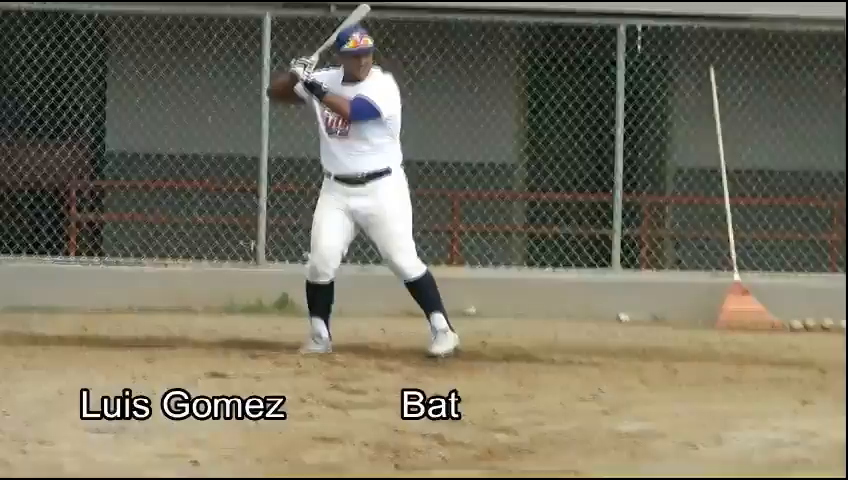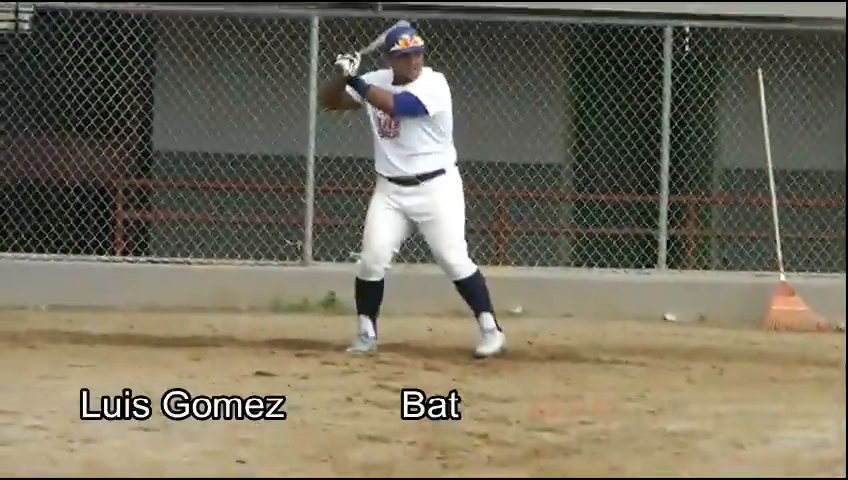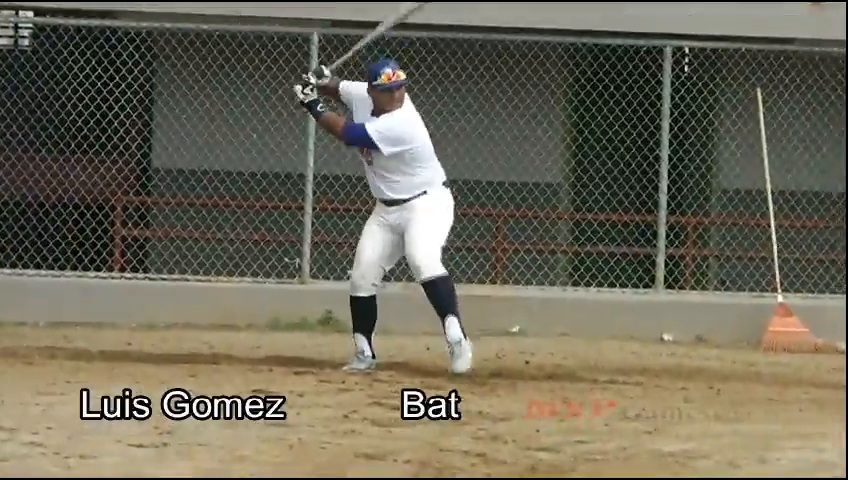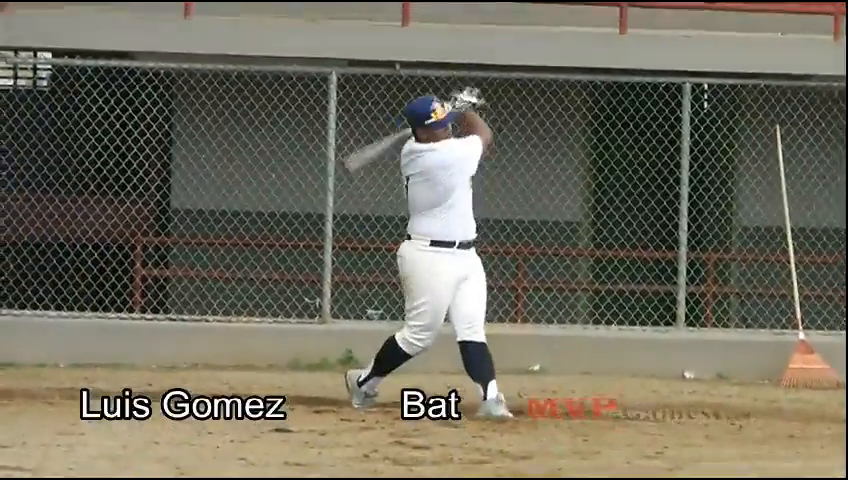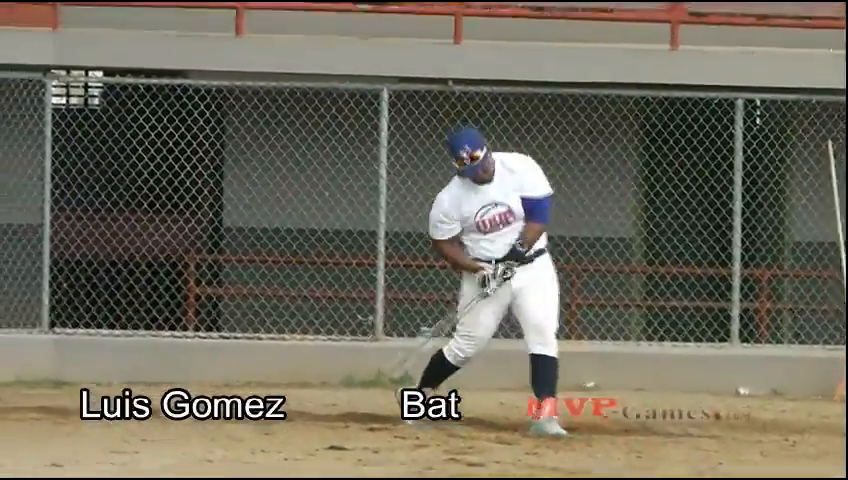
dt=0.7s
person 1, frame 1
left shoulder: (384, 85)
right shoulder: (325, 79)
left elbow: (351, 110)
right elbow: (276, 93)
left wrist: (312, 86)
right wrist: (295, 72)
left hip: (381, 187)
right hip: (337, 189)
left knee: (404, 261)
right knee: (321, 263)
left ankle: (442, 329)
right ankle: (320, 335)
person 1, frame 2
left shoulder: (434, 84)
right shoulder: (376, 80)
left elbow: (396, 105)
right elbow: (329, 101)
left wrist: (355, 80)
right wrist: (341, 73)
left hip: (436, 187)
right hip: (390, 189)
left knee: (455, 260)
right knee: (372, 261)
left ankle: (491, 329)
right ankle: (366, 334)
person 1, frame 3
left shoulder: (401, 123)
right shoulder: (365, 99)
left elbow: (346, 133)
right elbow: (335, 89)
left wrist: (312, 104)
right wrist: (321, 83)
left hip: (427, 203)
right hip: (387, 209)
left knee: (423, 260)
right knee: (362, 275)
left ankle: (456, 339)
right ankle: (363, 352)
person 1, frame 4
left shoulder: (413, 150)
right shoulder: (449, 155)
left elbow: (467, 142)
right elbow: (484, 136)
left wrist: (457, 111)
right wrist: (465, 109)
left hip: (463, 254)
right hip: (431, 257)
left knee: (472, 328)
right knee: (419, 333)
left ankle: (491, 398)
right ankle: (364, 381)
person 1, frame 5
left shoulder: (520, 167)
right shoulder: (451, 196)
left elbow: (540, 216)
right elbow: (443, 241)
left wrist: (514, 257)
right wrist: (479, 270)
left hip: (533, 268)
right hip: (483, 272)
left knee: (543, 337)
right knee: (466, 344)
left ankle: (545, 414)
